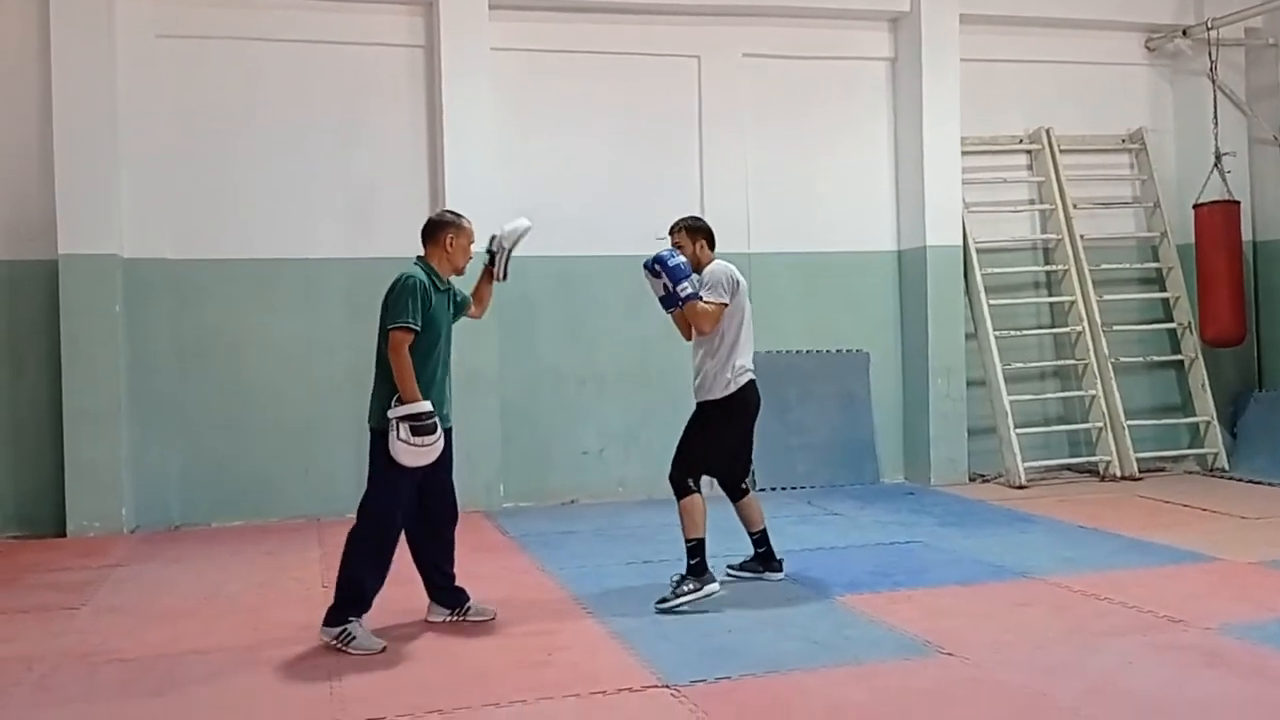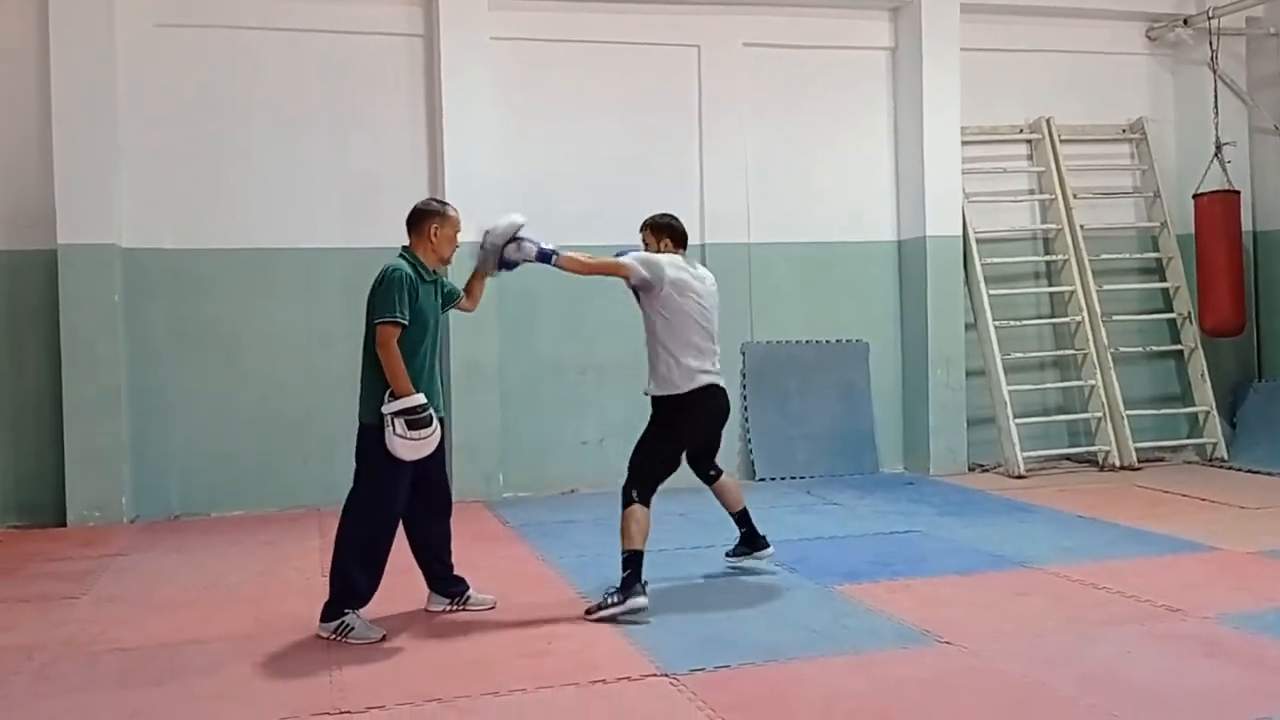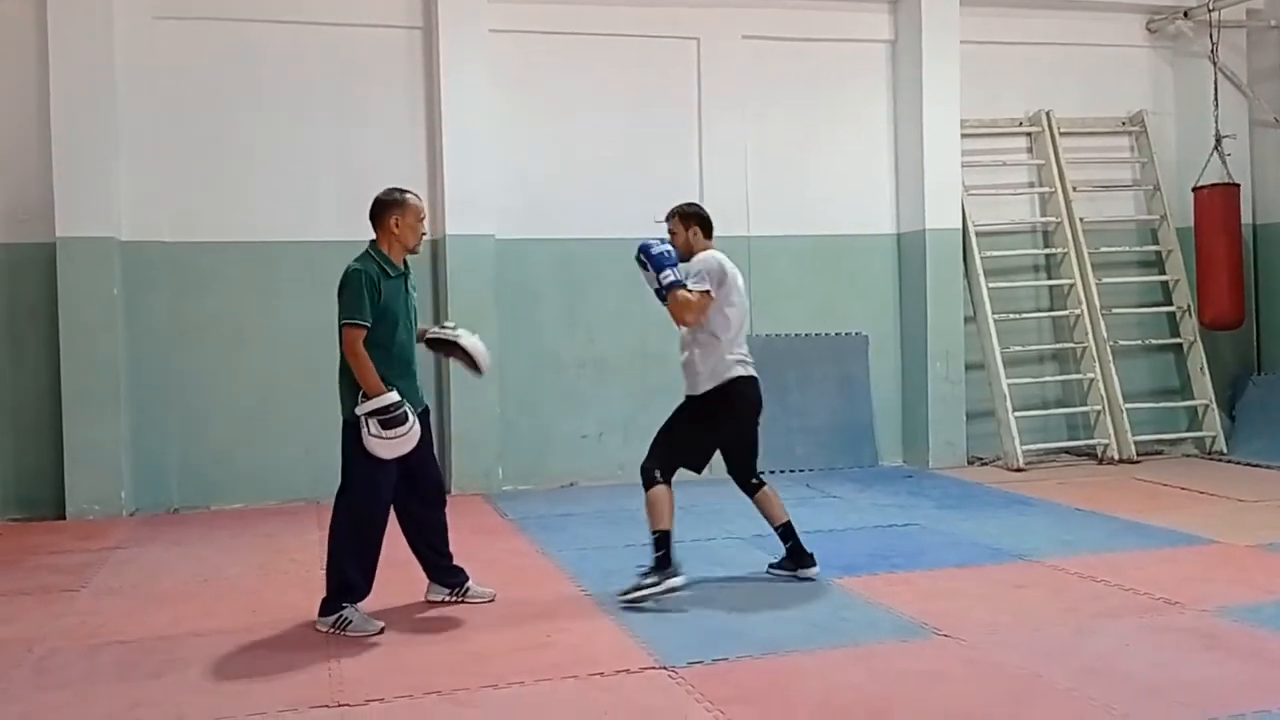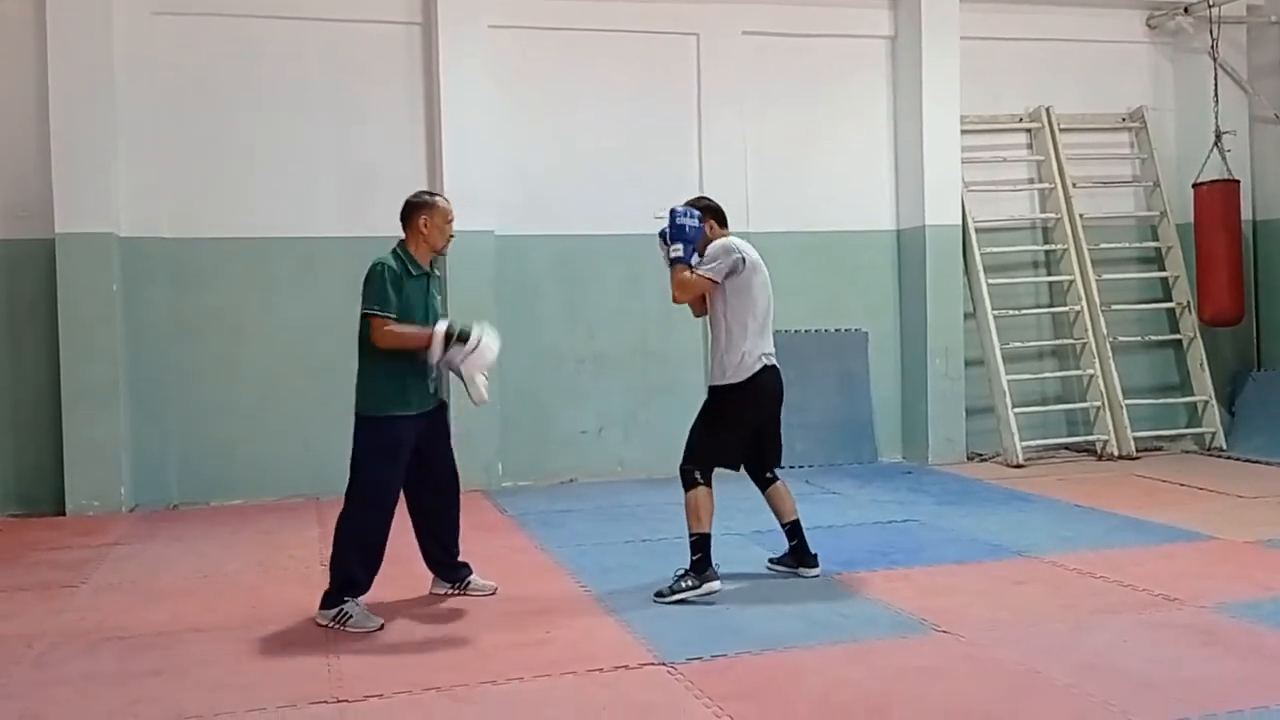
dt=0.4s
person 1, frame 1
left shoulder: (443, 289)
right shoulder: (412, 282)
left elbow: (476, 308)
right elbow: (397, 349)
left wrist: (492, 270)
right wrist: (415, 409)
left hip: (435, 423)
left knee: (438, 514)
right knee: (383, 518)
left ankle: (445, 598)
right ankle: (343, 618)
person 1, frame 2
left shoulder: (431, 280)
right shoulder: (398, 275)
left elbow: (468, 301)
right elbow: (385, 343)
left wrist: (487, 265)
right wrist: (410, 402)
left hip: (422, 415)
right hip: (390, 419)
left knee: (433, 504)
right knee: (373, 511)
left ankle: (445, 588)
right ankle: (339, 611)
person 1, frame 3
left shoulder: (402, 272)
right shoulder: (361, 274)
right elbow: (353, 345)
right wrist: (382, 401)
left hip: (411, 408)
left knee: (426, 495)
right knee: (363, 507)
left ankle: (445, 579)
right ankle: (338, 606)
person 1, frame 4
left shoulder: (431, 275)
right shoulder: (386, 270)
right elbow: (381, 335)
left wrist: (451, 344)
right wrist: (438, 336)
left hip: (427, 405)
right hip: (384, 410)
left knee: (440, 490)
right knee: (371, 502)
left ankle: (450, 572)
right ankle: (339, 599)
person 2, frame 1
left shoulder: (719, 272)
right shoulder: (709, 278)
left elbow: (705, 323)
right elbow: (690, 332)
left wrist: (682, 282)
right wrist: (667, 293)
left hip: (726, 395)
right hip: (735, 395)
left knee: (683, 475)
right knee: (733, 480)
left ankle: (698, 572)
right ankle: (766, 558)
person 2, frame 2
left shoulder: (656, 268)
right shoulder: (705, 277)
left elbow: (594, 266)
left wrist: (540, 252)
right wrist: (634, 286)
left hip: (679, 399)
right hip: (714, 397)
left knee: (637, 489)
right knee: (706, 466)
left ankle: (631, 585)
right ankle: (752, 539)
person 2, frame 3
left shoulder: (706, 262)
right shoulder: (722, 267)
left elbow: (687, 314)
right elbow: (691, 320)
left wrist: (666, 273)
right wrist: (661, 283)
left hip: (717, 391)
right hip: (744, 388)
left knee: (656, 468)
right knee: (746, 474)
left ankle: (664, 565)
right ankle: (799, 556)
person 2, frame 4
left shoulder: (726, 248)
right shoulder: (741, 253)
left elbow: (682, 294)
right elbow: (699, 307)
left wrist: (679, 249)
right wrist: (679, 252)
left hip: (738, 383)
right hip: (765, 379)
left knee: (694, 469)
right knee: (762, 469)
left ankle: (701, 568)
right ankle: (801, 553)
